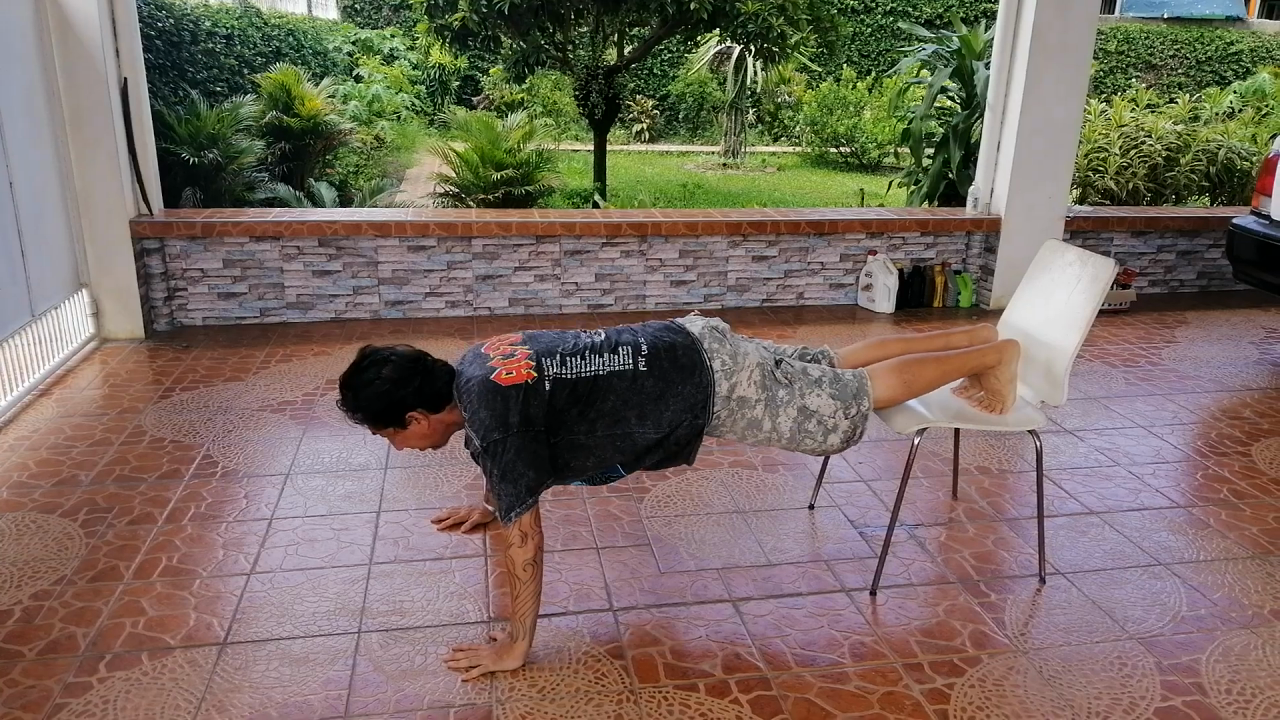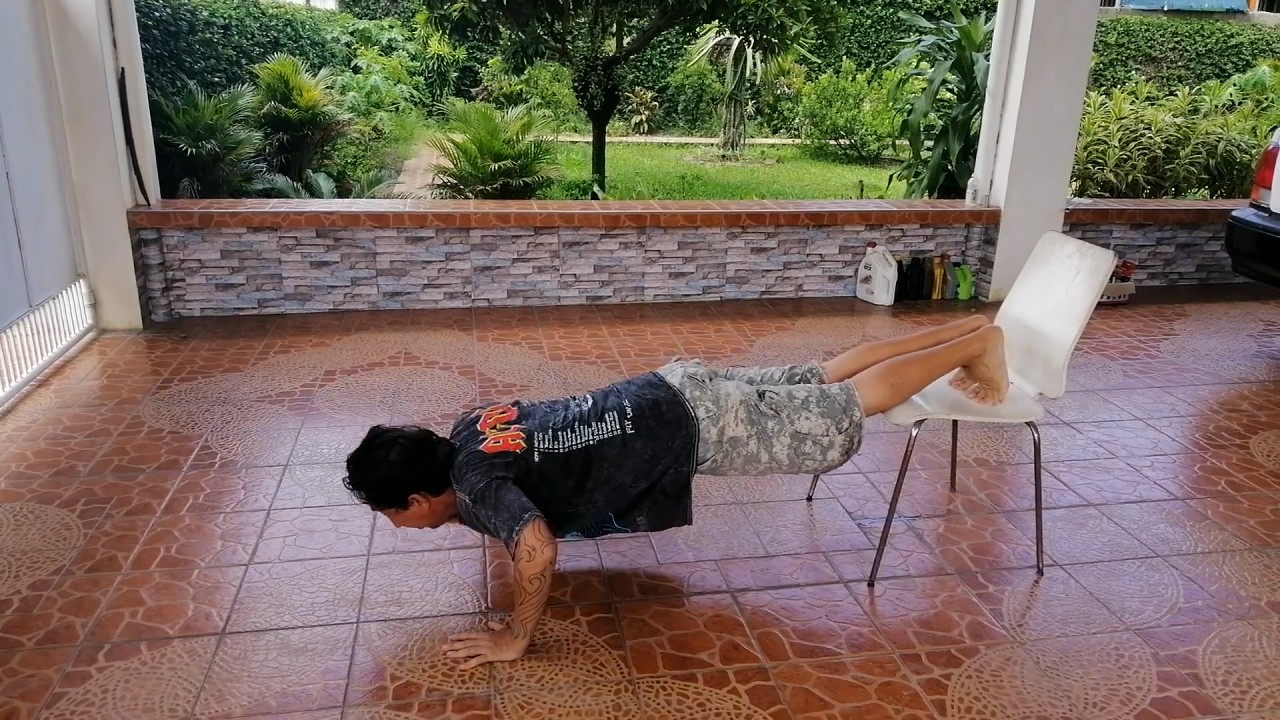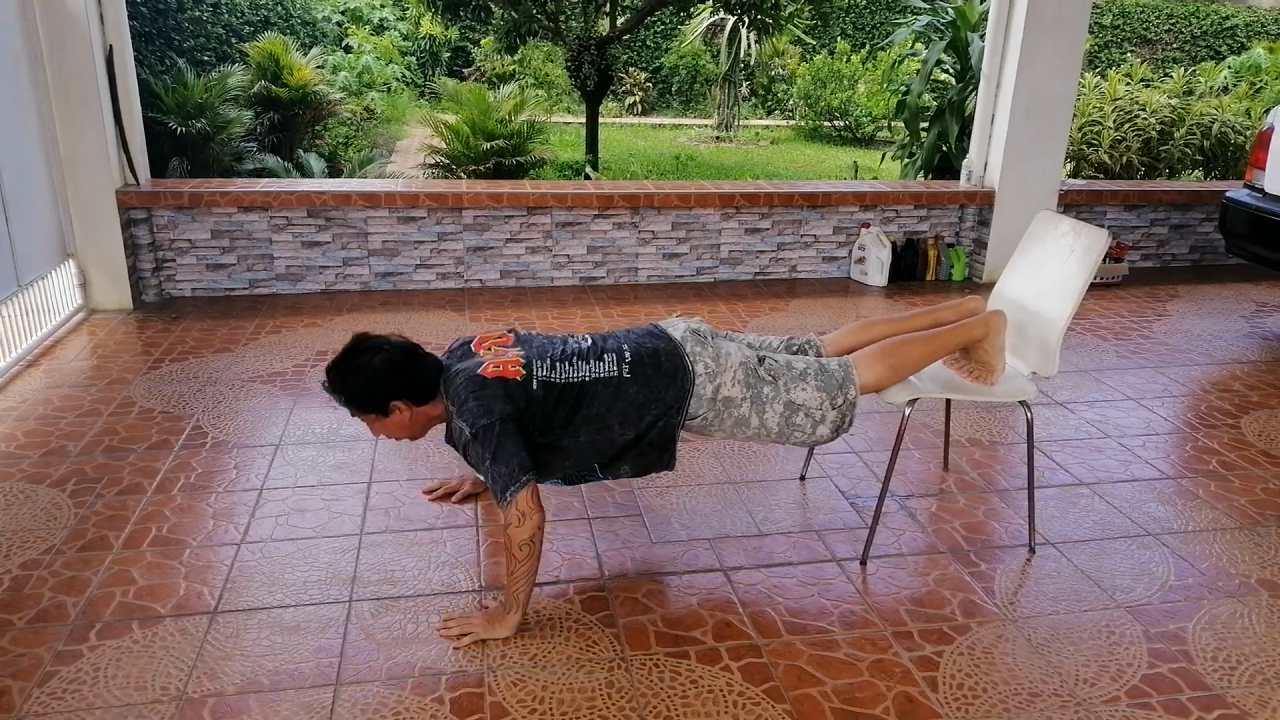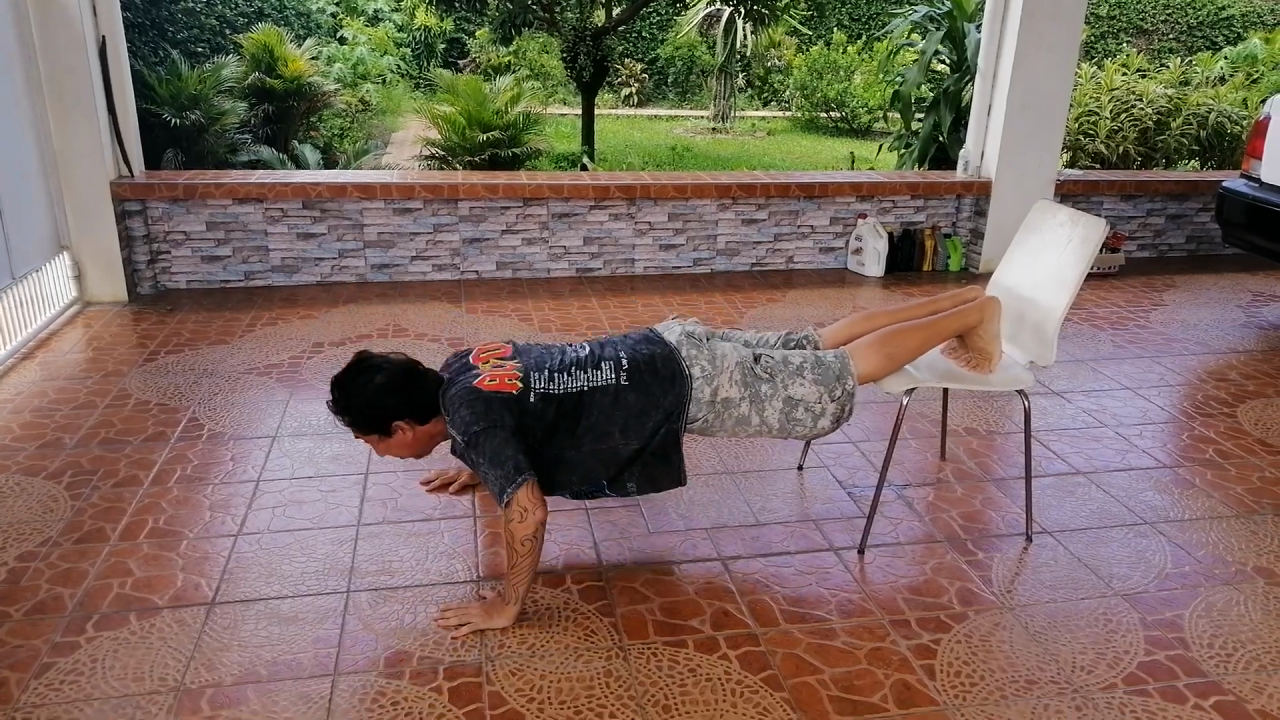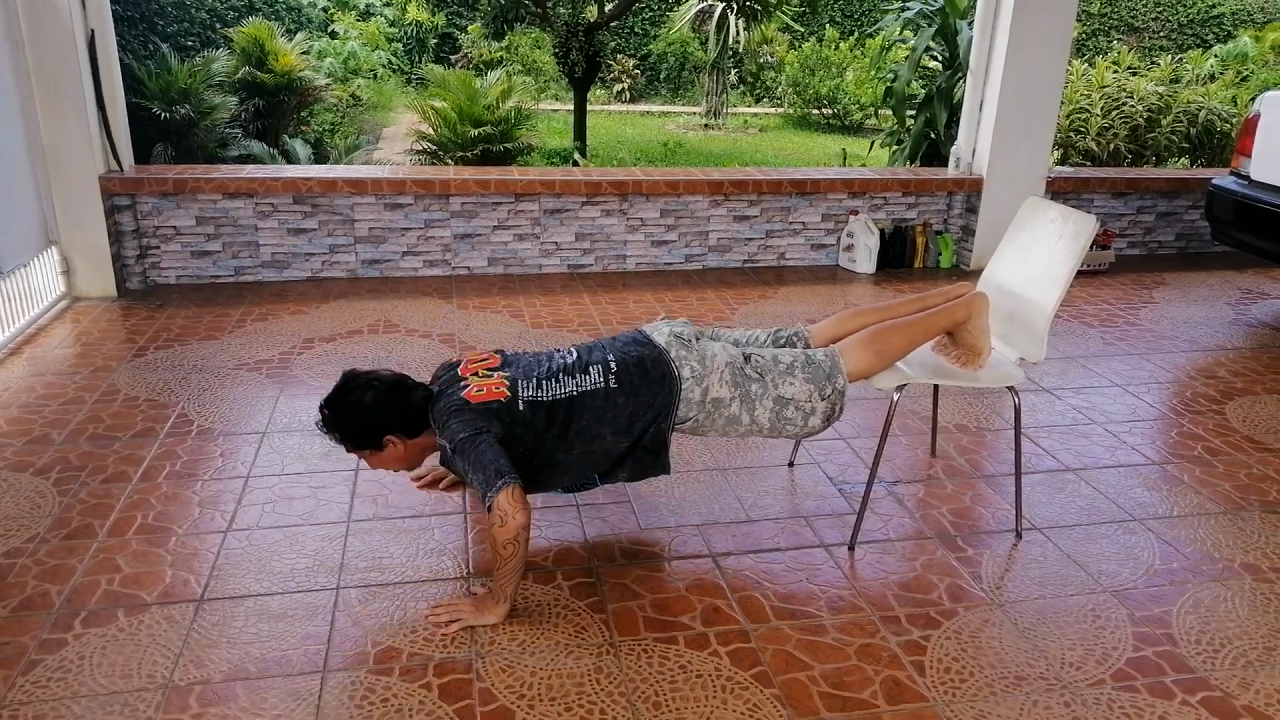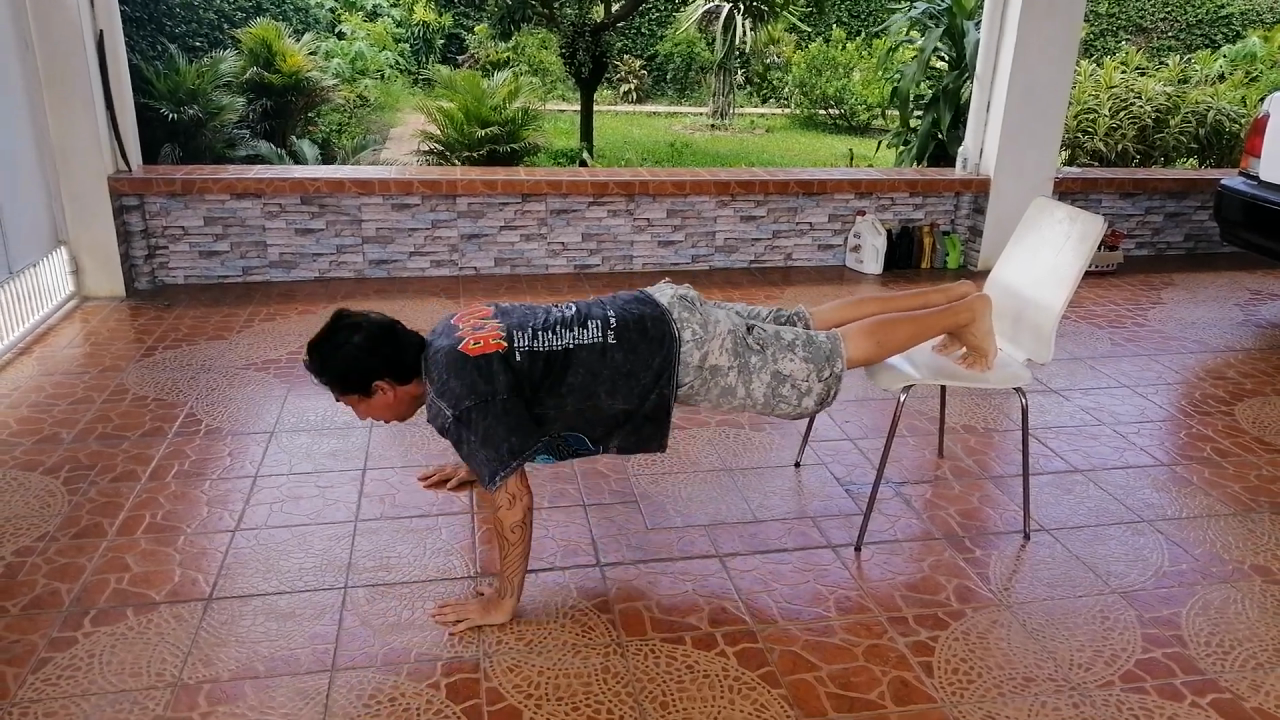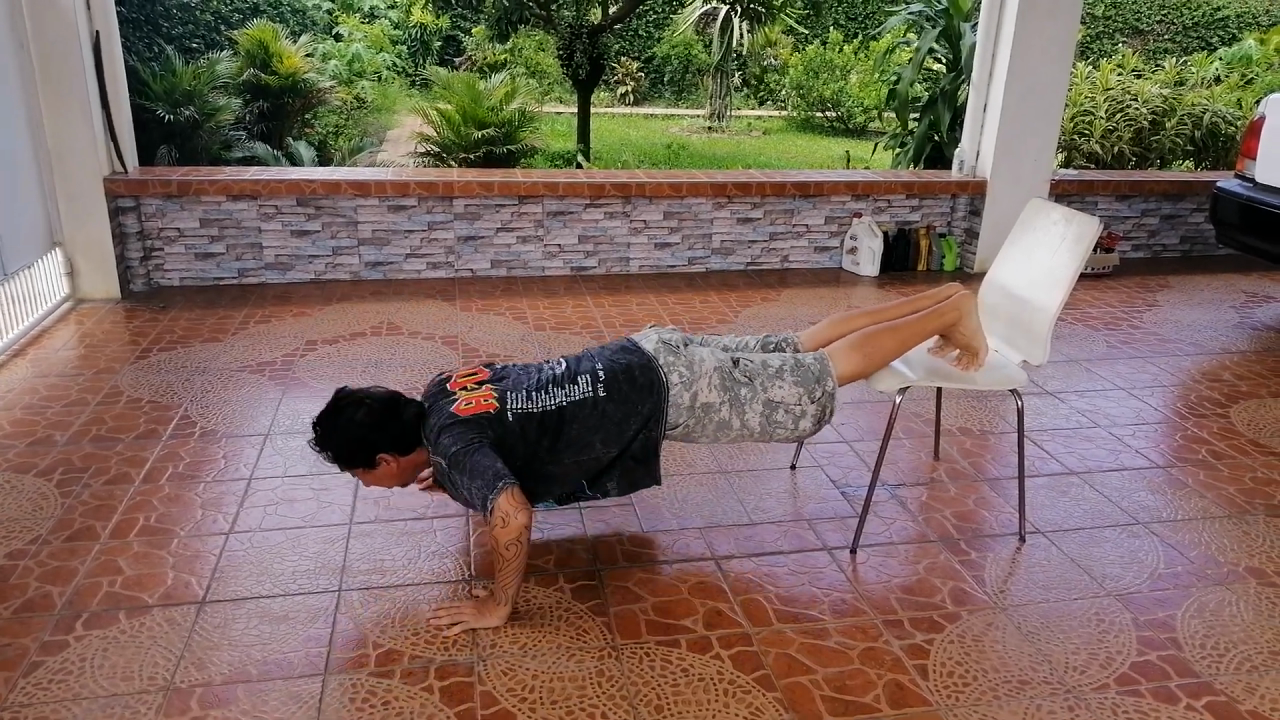
dt=0.5s
person 1, frame 1
left shoulder: (487, 412)
right shoulder: (471, 367)
left elbow: (526, 535)
left wrist: (515, 644)
right wrist: (489, 499)
left hip: (707, 384)
right hip: (692, 346)
left knee: (857, 397)
right knee: (836, 367)
left ankle: (994, 355)
right ankle: (974, 334)
person 1, frame 2
left shoulder: (476, 484)
right shoulder: (467, 433)
left elbow: (538, 548)
left wrist: (515, 635)
left hip: (697, 430)
right hip: (677, 390)
left knee: (848, 412)
right knee: (827, 381)
left ankle: (978, 344)
right ankle: (964, 328)
person 1, frame 3
left shoulder: (472, 401)
right shoulder: (460, 358)
left elbow: (527, 515)
left wrist: (510, 612)
right wrist: (482, 474)
left hip: (693, 383)
right hip: (677, 350)
left knee: (844, 386)
right knee: (824, 350)
left ankle: (981, 328)
right ankle: (961, 309)
person 1, frame 4
left shoulder: (470, 418)
right shoulder: (459, 371)
left elbow: (528, 508)
left wrist: (507, 603)
right wrist: (480, 468)
left hip: (688, 385)
right hip: (671, 350)
left knee: (844, 373)
right knee: (821, 348)
left ankle: (975, 314)
right ankle: (961, 300)
person 1, frame 5
left shoulder: (460, 424)
right shoulder: (449, 378)
left elbow: (512, 511)
left wrist: (497, 600)
right wrist: (471, 463)
left hip: (677, 383)
right hip: (661, 349)
left knee: (834, 373)
right knee: (813, 342)
left ankle: (964, 311)
right ankle: (951, 296)
person 1, frame 6
left shoulder: (454, 387)
right shoulder: (444, 339)
left elbow: (514, 495)
left wrist: (503, 599)
right wrist: (475, 460)
left hip: (678, 349)
right hip: (665, 314)
left knee: (831, 360)
right knee: (814, 327)
left ankle: (964, 312)
right ankle: (952, 292)
person 1, frame 7
left shoulder: (453, 440)
right shoulder: (441, 393)
left elbow: (513, 516)
left wrist: (498, 603)
right wrist: (467, 473)
left hip: (668, 390)
right hip: (651, 359)
left knee: (825, 375)
right knee: (803, 351)
left ankle: (953, 310)
right ankle: (939, 298)
